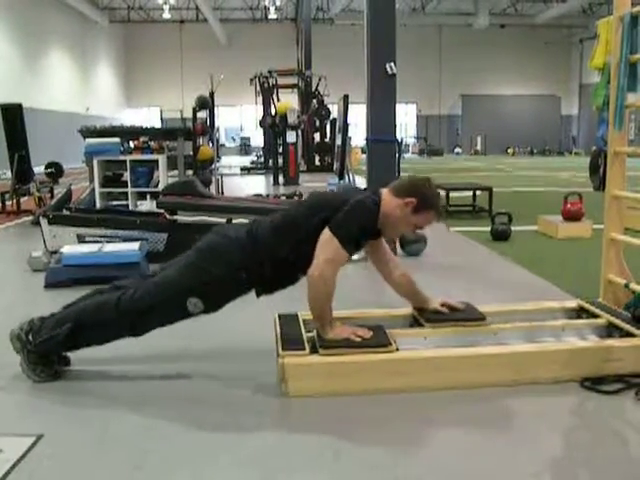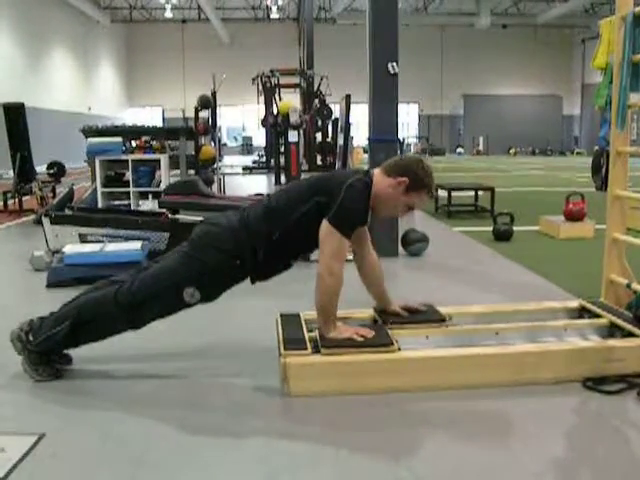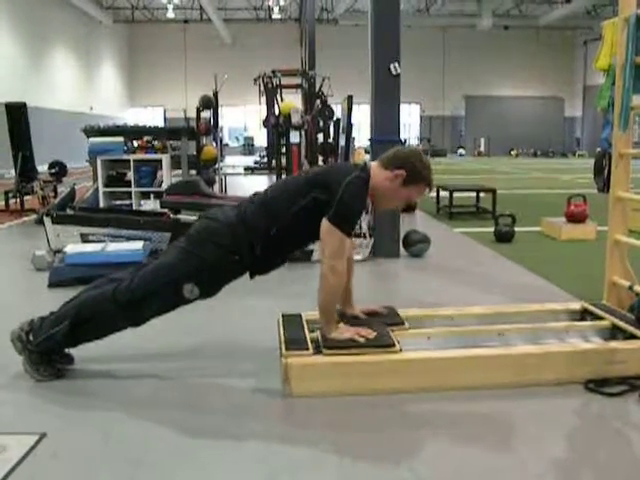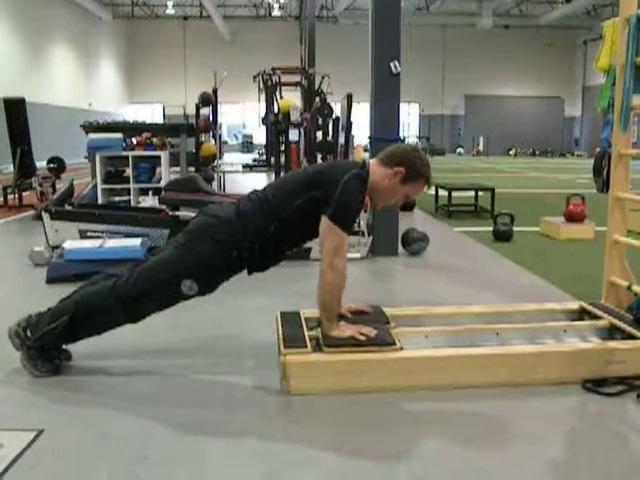
dt=0.4s
person 1, frame 1
left shoulder: (369, 210)
right shoulder: (361, 209)
left elbow: (389, 266)
right elbow: (321, 272)
left wrist: (425, 304)
right wrist: (327, 327)
left hip: (234, 251)
right hip: (231, 263)
left knee: (140, 296)
right knee: (137, 309)
left ankle: (44, 332)
right ankle: (37, 340)
person 1, frame 2
left shoulder: (356, 191)
right shoulder: (354, 192)
left elbow: (365, 254)
right elbow: (329, 265)
left wrist: (386, 305)
right wrist: (329, 327)
left hip: (229, 239)
right hip: (226, 250)
left knee: (138, 290)
right knee: (135, 301)
left ankle: (44, 333)
right ankle: (37, 339)
person 1, frame 3
left shoulder: (350, 181)
right shoulder: (351, 189)
left elbow: (343, 252)
right elbow: (332, 262)
left wrist: (349, 305)
right wrist: (330, 327)
left hip: (226, 234)
right hip: (225, 245)
left knee: (138, 288)
right knee: (136, 298)
left ankle: (45, 332)
right ankle: (38, 339)
person 1, frame 4
left shoulder: (348, 178)
right shoulder: (351, 186)
left elbow: (330, 255)
right elbow: (333, 260)
left wrist: (334, 306)
right wrist: (331, 325)
left hip: (225, 230)
right hip: (224, 242)
left knee: (135, 284)
right knee: (132, 295)
left ankle: (42, 328)
right ankle: (35, 335)
